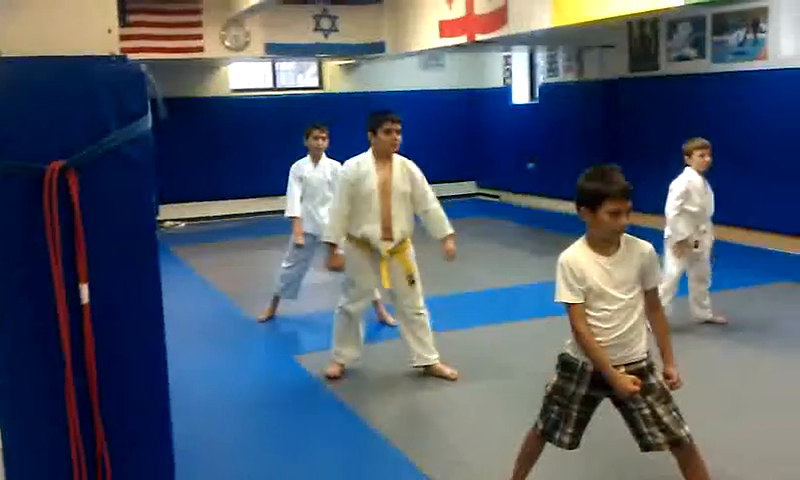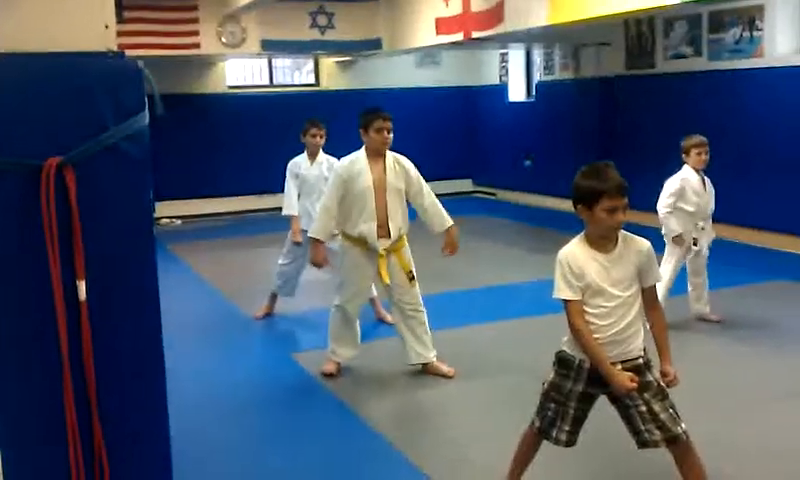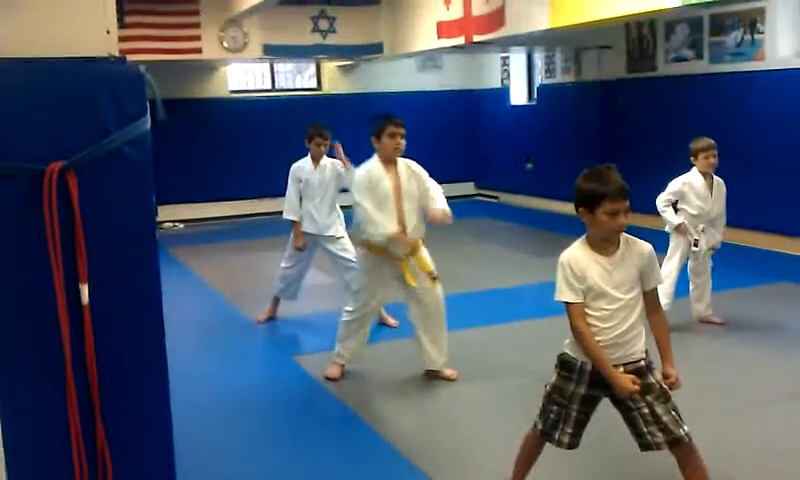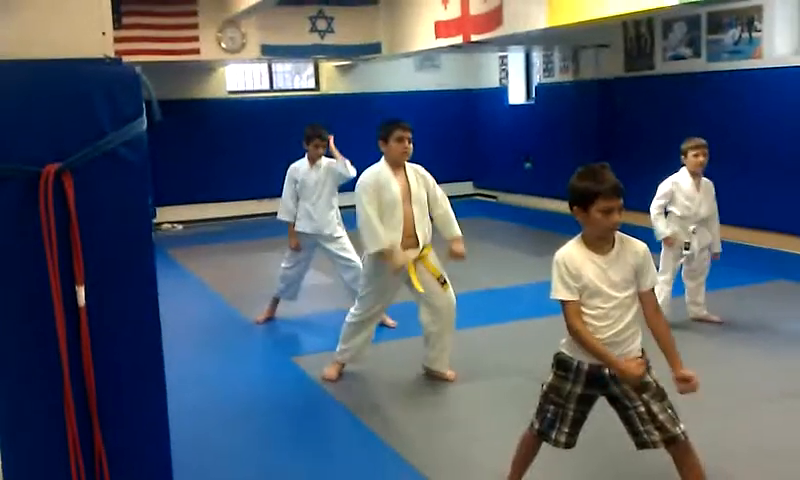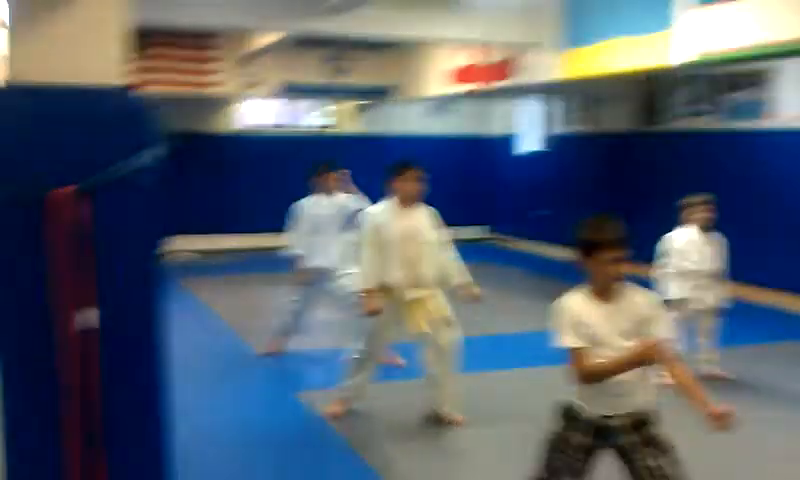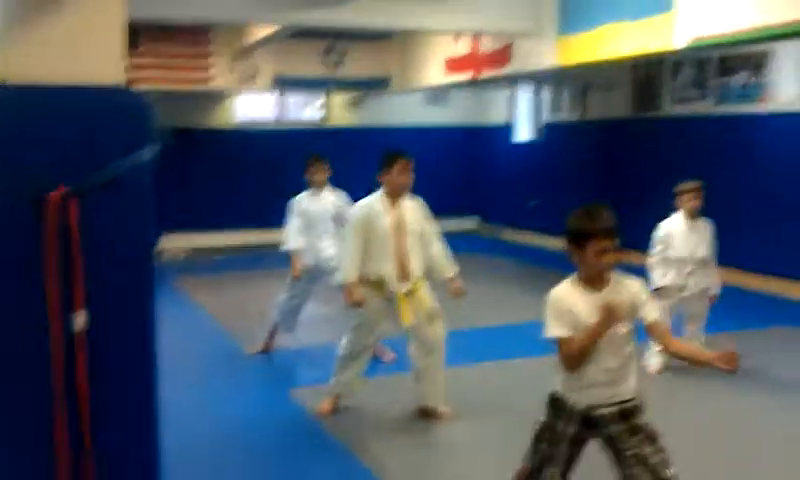
dt=0.3s
person 1, frame 1
left shoulder: (643, 252)
right shoulder: (571, 261)
left elbow: (654, 309)
right elbow: (579, 327)
left wrist: (669, 362)
right wrist: (613, 376)
left hip: (635, 363)
right hip: (584, 363)
left knee: (681, 441)
right knee: (544, 430)
person 1, frame 2
left shoulder: (641, 249)
right shoulder: (570, 257)
left elbow: (652, 307)
right elbow: (577, 324)
left wrist: (666, 360)
right wrist: (611, 373)
left hip: (632, 360)
right hip: (581, 360)
left knee: (678, 438)
right knee: (540, 427)
person 1, frame 3
left shoulder: (643, 252)
right shoulder: (571, 260)
left elbow: (654, 310)
right elbow: (579, 326)
left wrist: (668, 363)
right wrist: (612, 376)
left hip: (634, 362)
right hip: (583, 362)
left knee: (680, 440)
right knee: (542, 431)
person 1, frame 4
left shoulder: (637, 251)
right shoulder: (567, 258)
left elbow: (652, 312)
right elbow: (575, 325)
left wrist: (676, 367)
right wrist: (617, 363)
left hip: (628, 362)
right hip: (581, 363)
left knee: (676, 439)
right knee: (539, 432)
person 1, frame 5
left shoulder: (643, 301)
right shoulder: (571, 306)
left elbow: (670, 360)
right elbow: (583, 373)
left wrist: (708, 407)
right wrist: (633, 359)
left hip: (634, 416)
right hip: (586, 415)
person 1, frame 6
left shoulder: (631, 289)
right shoulder: (560, 297)
left elbow: (666, 340)
right elbow: (570, 361)
left wrist: (711, 358)
right wrist: (602, 324)
left hip: (621, 404)
right hip: (573, 404)
person 2, frame 1
left shoulder: (408, 168)
right shoulder: (353, 168)
left elbow: (428, 204)
right elbow: (340, 210)
left wrist: (447, 237)
right wrist: (333, 249)
left hip: (398, 248)
right hip: (362, 249)
left knee: (412, 304)
right knee: (350, 305)
left ankle: (428, 360)
right ankle: (339, 358)
person 2, frame 2
left shoulder: (401, 164)
right shoulder: (347, 167)
left elbow: (424, 198)
right elbow: (329, 206)
left wrist: (448, 228)
right wrist: (318, 243)
left hip: (395, 246)
right hip: (358, 247)
left knee: (409, 302)
right knee: (346, 303)
left ankle: (426, 359)
right ankle: (336, 356)
person 2, frame 3
left shoulder: (412, 169)
right shoulder: (365, 175)
left elbow: (433, 191)
right elbow: (368, 213)
left wrist: (439, 210)
right wrist: (397, 237)
left hip: (413, 250)
right hip: (376, 252)
left knee: (431, 302)
right knee: (361, 308)
left ankle: (434, 364)
right ankle: (339, 359)
person 2, frame 4
left shoulder: (419, 173)
right shoulder: (370, 178)
left elbow: (441, 206)
right elbow: (368, 220)
left wrist: (455, 239)
right wrist: (389, 253)
left hip: (421, 254)
right hip: (386, 256)
left knee: (443, 304)
right knee: (367, 310)
left ankle: (436, 364)
right ankle: (340, 359)
person 2, frame 5
left shoulder: (425, 215)
right shoulder: (376, 216)
left elbow: (441, 251)
right elbow: (368, 257)
left wrist: (464, 283)
right wrist: (368, 294)
left hip: (423, 293)
right hip: (388, 294)
left knee: (444, 343)
right knee: (370, 347)
left ankle: (442, 406)
right ankle: (344, 397)
person 2, frame 6
left shoulder: (417, 207)
right shoulder: (365, 209)
left elbow: (432, 244)
right elbow: (353, 249)
left wrist: (451, 276)
right wrist: (350, 286)
left hip: (412, 287)
right hip: (375, 289)
left knee: (432, 338)
right knee: (357, 343)
left ankle: (430, 402)
right ankle: (334, 395)
person 3, frame 1
left shoulder: (335, 167)
right shoulder: (297, 168)
right elbow: (294, 200)
right wrist: (297, 232)
right hip: (307, 228)
right knee: (291, 267)
left ankle: (380, 311)
right ankle: (273, 307)
person 3, frame 2
left shoulder: (332, 163)
right shoulder: (294, 165)
right elbow: (291, 198)
right wrist: (295, 230)
right hip: (304, 224)
right knee: (288, 264)
left ankle: (378, 309)
right ankle: (270, 305)
person 3, frame 3
left shoulder: (335, 166)
right shoulder: (297, 168)
right elbow: (293, 203)
left wrist: (343, 159)
right wrist: (297, 234)
left hip: (332, 228)
right hip: (306, 229)
left knee: (354, 266)
right knee: (290, 268)
left ankle: (380, 312)
right ankle: (273, 308)
person 3, frame 4
left shoulder: (331, 166)
right shoulder: (295, 169)
left elbow: (349, 173)
right elbow: (289, 203)
left wrist: (333, 149)
right wrist: (291, 234)
left hip: (331, 229)
right hip: (305, 230)
left knee: (353, 266)
right knee: (291, 269)
right ankle: (272, 309)
person 3, frame 5
left shoulder: (341, 201)
right shoulder: (305, 205)
left elbow: (360, 206)
right elbow: (300, 237)
left wrist: (346, 184)
right wrist: (301, 268)
left hip: (338, 265)
right hip: (314, 265)
left knee: (356, 302)
right knee: (300, 302)
right ankle: (279, 341)
person 3, frame 6
left shoulder: (338, 198)
right shoulder: (299, 201)
right elbow: (294, 232)
right wrist: (296, 262)
left hip: (334, 259)
right hip: (307, 261)
right knee: (291, 298)
left ankle: (375, 345)
right ankle: (269, 340)
person 4, frame 1
left shoulder: (703, 183)
right shoulder: (684, 182)
right elbow: (672, 211)
left wrist: (707, 237)
right wrist: (680, 238)
left hip: (698, 237)
right hip: (680, 237)
left knee: (701, 276)
right knee: (672, 276)
left ankle: (703, 313)
person 4, frame 2
left shoulder: (706, 181)
right shoulder: (679, 180)
left elbow: (707, 210)
right elbow: (663, 207)
left wrist: (707, 233)
right wrist: (674, 232)
left hip: (700, 234)
right hip: (680, 233)
left knee: (699, 274)
right knee: (667, 273)
left ankle: (701, 310)
person 4, frame 3
left shoulder: (719, 184)
right shoulder: (684, 182)
left elbow: (720, 213)
right elbow: (662, 201)
left wrist: (716, 238)
right wrist: (676, 223)
left hip: (704, 235)
right hip: (684, 232)
left knee: (702, 275)
right knee: (670, 272)
left ankle: (703, 312)
person 4, frame 4
left shoulder: (708, 185)
right shoulder: (673, 182)
left elbow: (712, 216)
right elbow: (656, 208)
left wrist: (716, 244)
right wrist: (665, 232)
left hip: (699, 238)
right hip: (676, 236)
left knee: (697, 276)
right knee: (666, 276)
left ankle: (698, 311)
person 4, frame 5
left shoulder: (717, 240)
right shoulder: (679, 237)
left elbow: (719, 271)
right elbow: (669, 267)
left wrist: (720, 299)
right wrist: (672, 294)
left hip: (707, 294)
right hip: (684, 293)
left knee: (707, 333)
right knee: (679, 331)
left ankle: (710, 367)
person 4, frame 6
left shoulder: (706, 226)
right shoulder: (668, 226)
left elbow: (710, 259)
right elbow: (656, 256)
left wrist: (713, 287)
right wrist: (658, 282)
left hip: (697, 282)
right hip: (672, 280)
left knee: (696, 320)
right knee: (663, 320)
right ankle: (655, 357)
